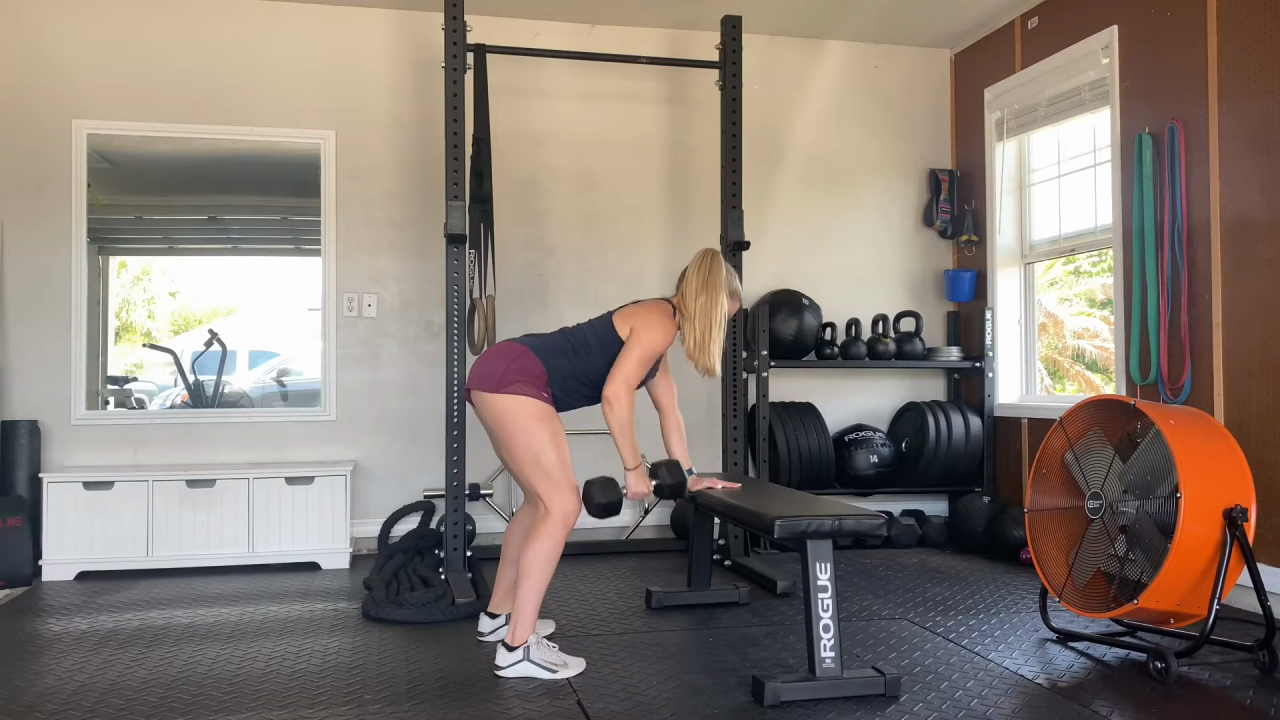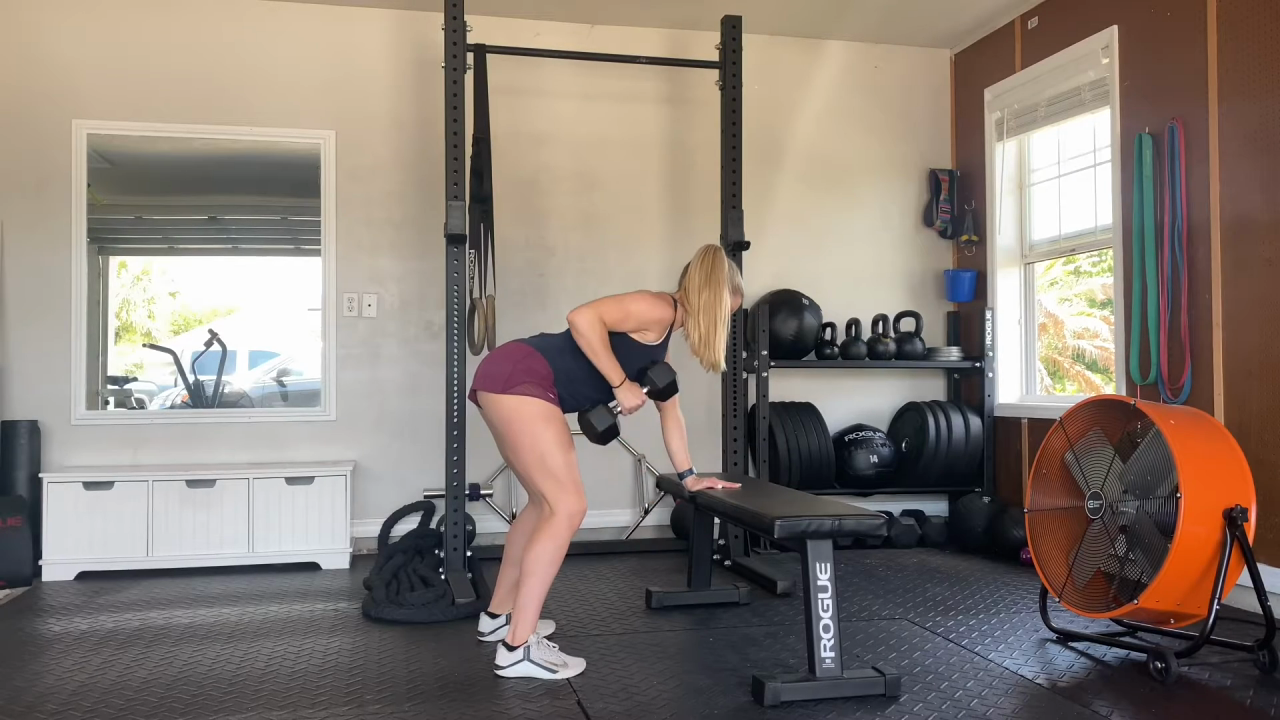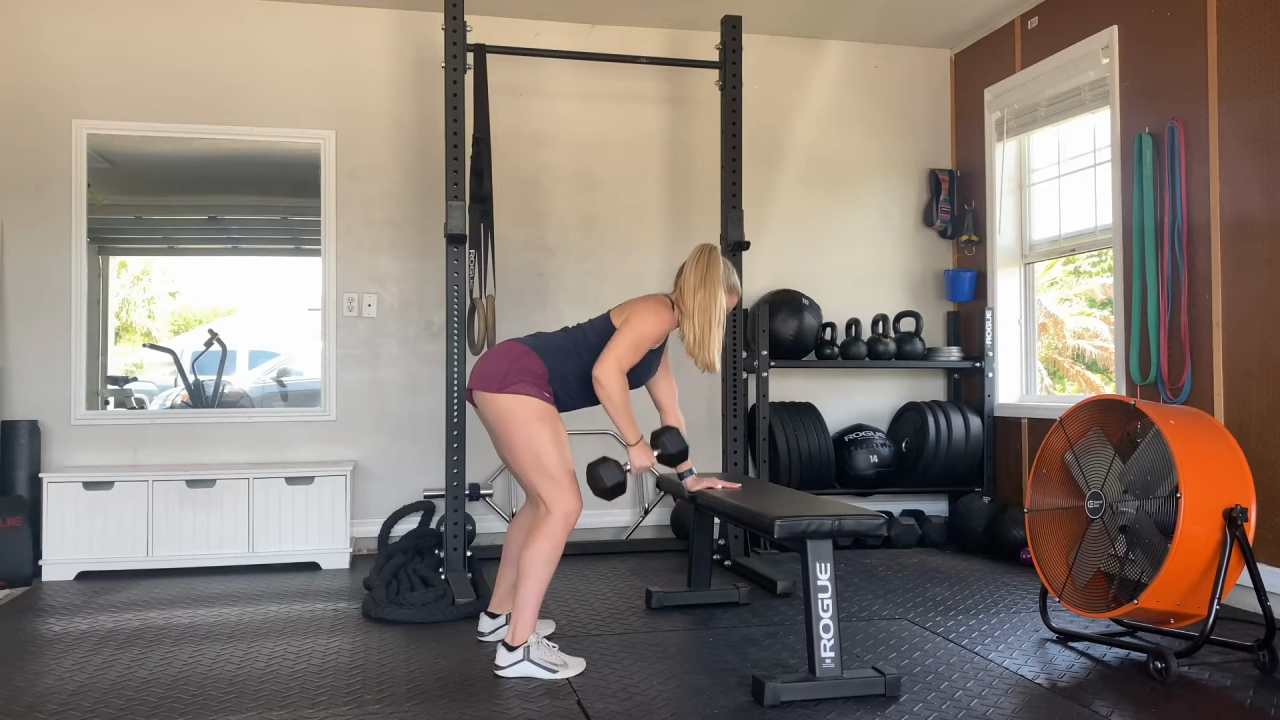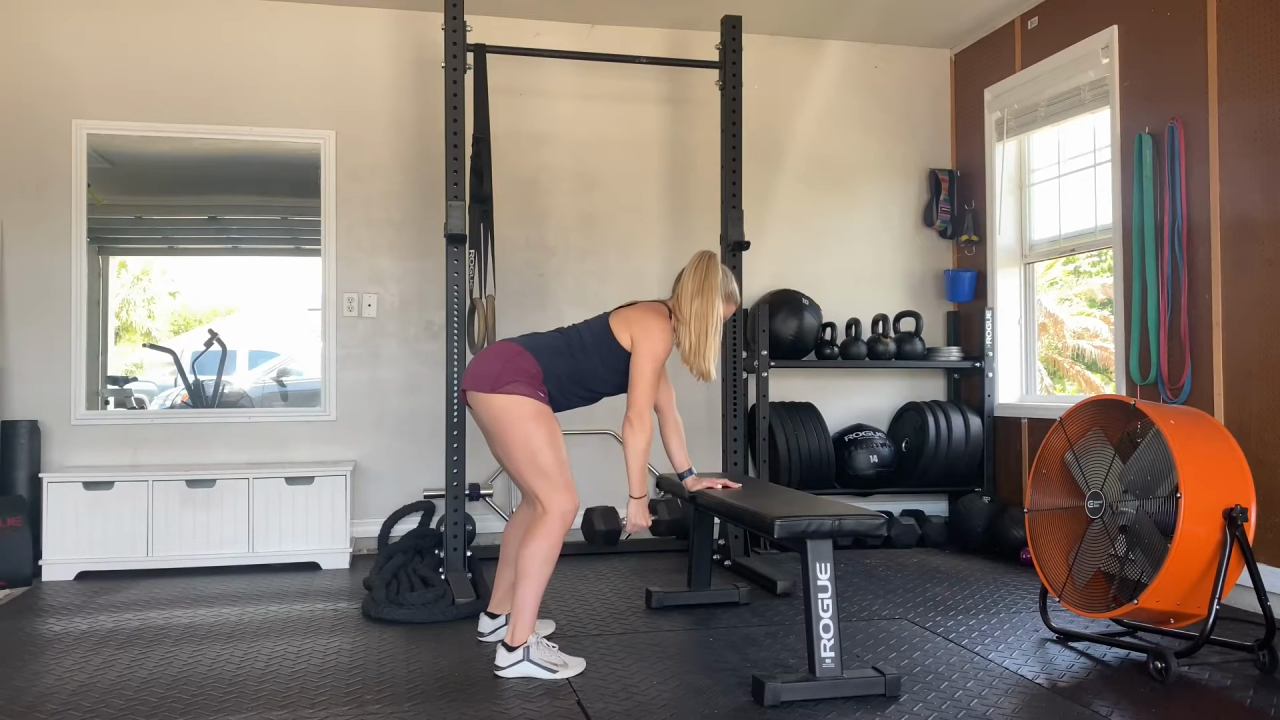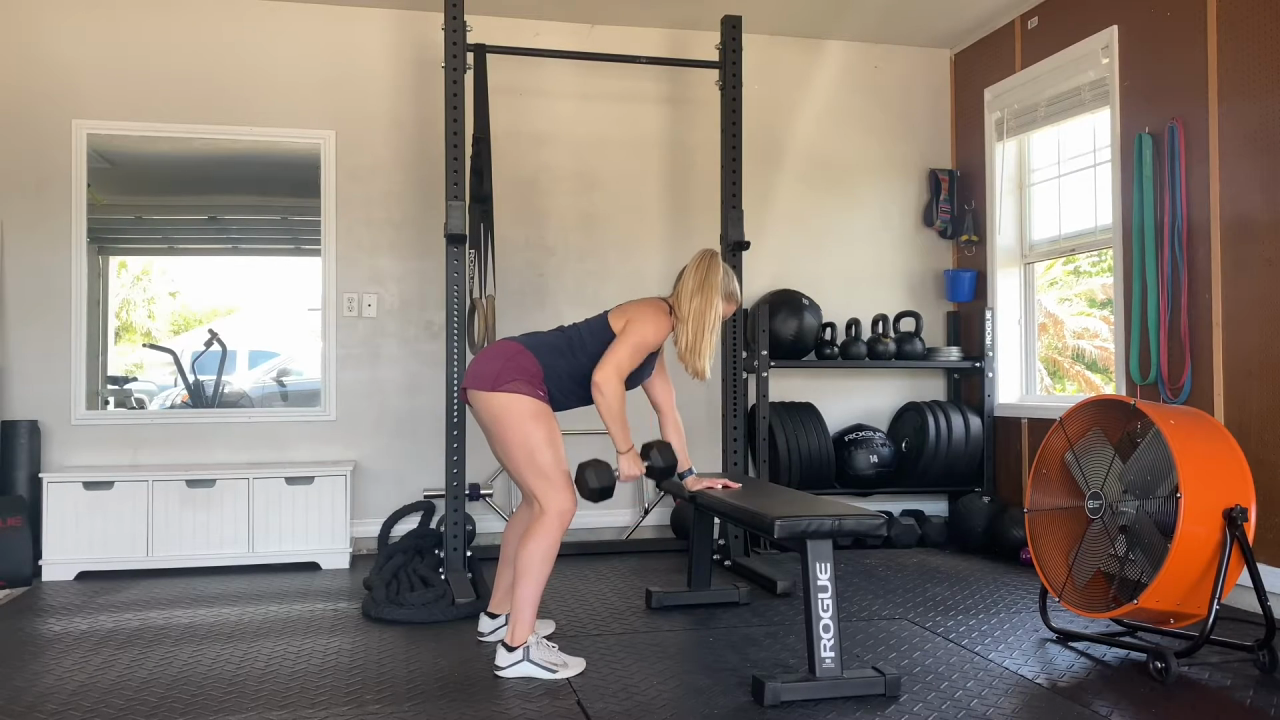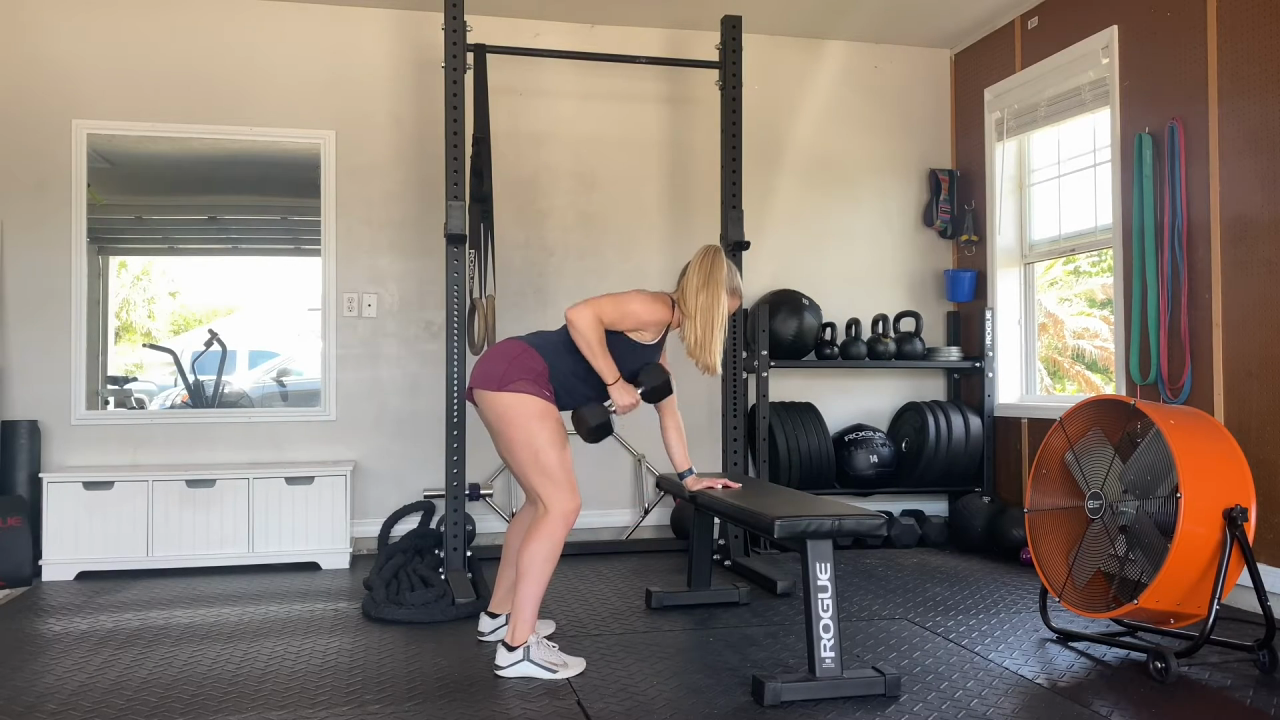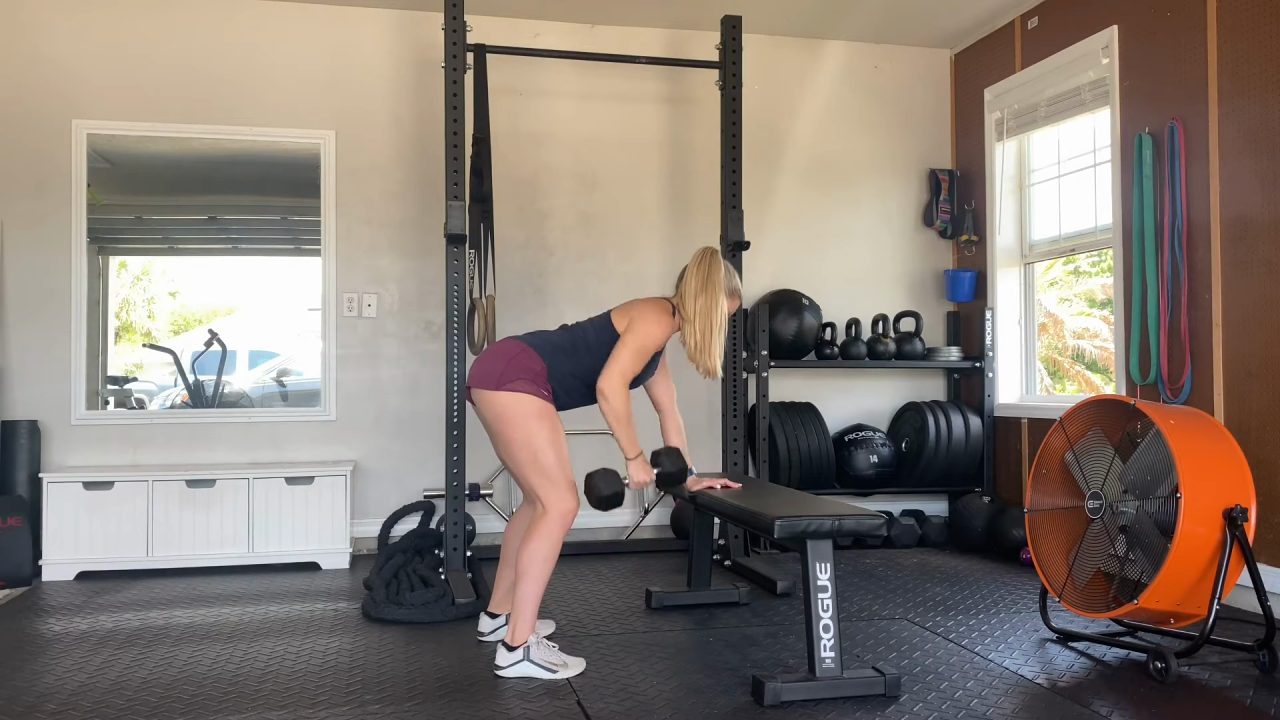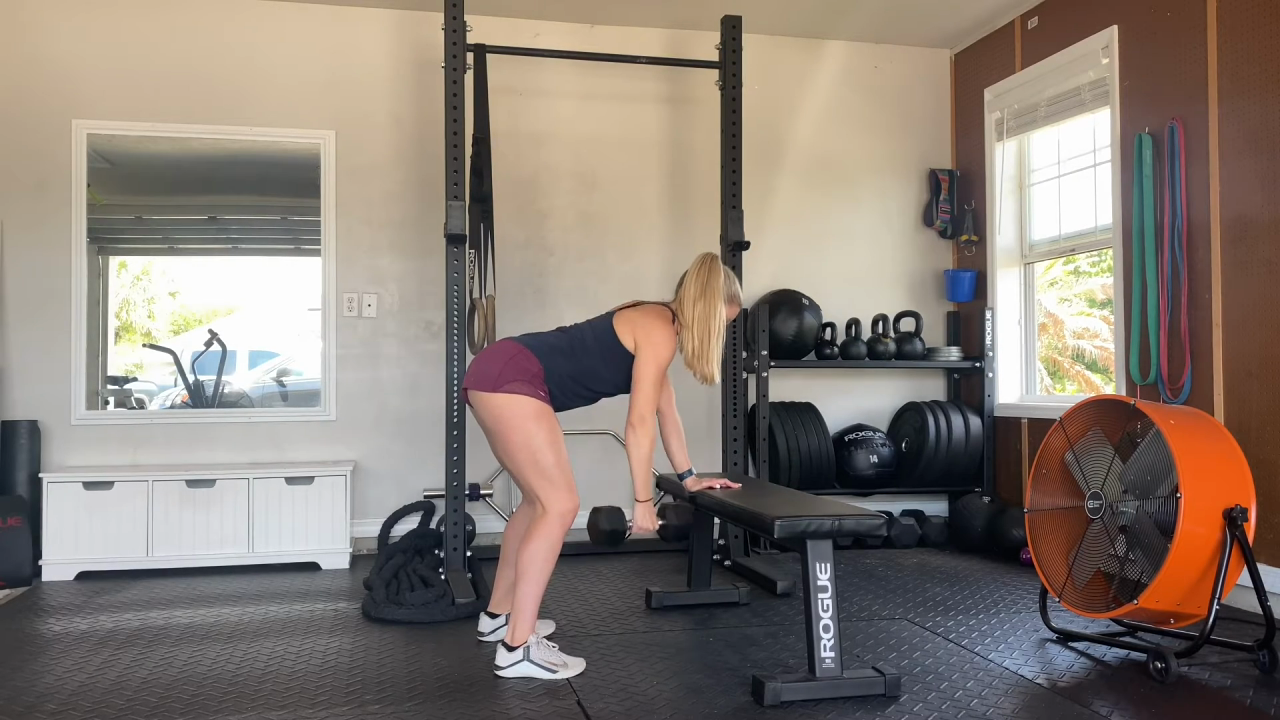
dt=0.3s
person 1, frame 1
left shoulder: (656, 329)
right shoulder: (659, 321)
left elbow: (668, 408)
right elbow: (614, 394)
left wrist: (688, 476)
right wrist: (633, 469)
left hip: (504, 377)
right hip: (514, 377)
left knee: (542, 501)
right knee: (562, 507)
left ankle: (498, 615)
right ankle: (518, 647)
person 1, frame 2
left shoulder: (660, 331)
right shoulder: (659, 309)
left elbow: (668, 405)
right elbow: (581, 318)
left wrist: (688, 476)
right wrist: (622, 385)
left hip: (509, 380)
right hip: (519, 378)
left knee: (547, 502)
right knee: (567, 508)
left ankle: (499, 615)
right ankle: (518, 647)
person 1, frame 3
left shoulder: (657, 330)
right shoulder: (657, 314)
left elbow: (668, 406)
right elbow: (605, 375)
left wrist: (686, 475)
right wrist: (636, 445)
left hip: (508, 379)
right hip: (515, 378)
left knee: (544, 501)
right knee: (563, 507)
left ankle: (499, 615)
right ankle: (518, 647)
person 1, frame 4
left shoulder: (653, 329)
right shoulder: (656, 325)
left elbow: (666, 409)
right elbow: (637, 418)
left wrist: (688, 476)
right wrist: (638, 498)
left hip: (500, 378)
right hip: (509, 377)
left knee: (540, 501)
right knee: (559, 506)
left ankle: (499, 615)
right ankle: (518, 647)
person 1, frame 5
left shoulder: (654, 335)
right shoulder: (655, 318)
left elbow: (665, 408)
right elbow: (604, 381)
left wrist: (688, 475)
right wrist: (625, 452)
left hip: (503, 377)
right hip: (509, 376)
left knee: (541, 500)
right knee: (557, 506)
left ankle: (499, 615)
right ankle: (517, 647)
person 1, frame 6
left shoulder: (657, 332)
right shoulder: (656, 309)
left elbow: (666, 404)
right elbow: (579, 315)
left wrist: (688, 476)
right wrist: (616, 384)
left hip: (508, 378)
right hip: (516, 375)
left knee: (544, 501)
right knee: (562, 506)
left ankle: (499, 615)
right ankle: (518, 647)
person 1, frame 7
left shoulder: (655, 327)
right shoulder: (657, 318)
left elbow: (666, 405)
right elbow: (609, 388)
left wrist: (686, 476)
right wrist: (635, 458)
left hip: (504, 375)
right hip: (513, 376)
left knee: (542, 500)
right knee: (560, 505)
left ankle: (499, 615)
right ankle: (517, 647)
person 1, frame 8
left shoulder: (654, 327)
right shoulder: (660, 329)
left elbow: (666, 410)
right elbow: (639, 422)
left wrist: (688, 477)
right wrist: (644, 501)
left hip: (500, 376)
right hip: (511, 378)
left knee: (540, 501)
right knee: (560, 506)
left ankle: (499, 614)
right ankle: (518, 647)
